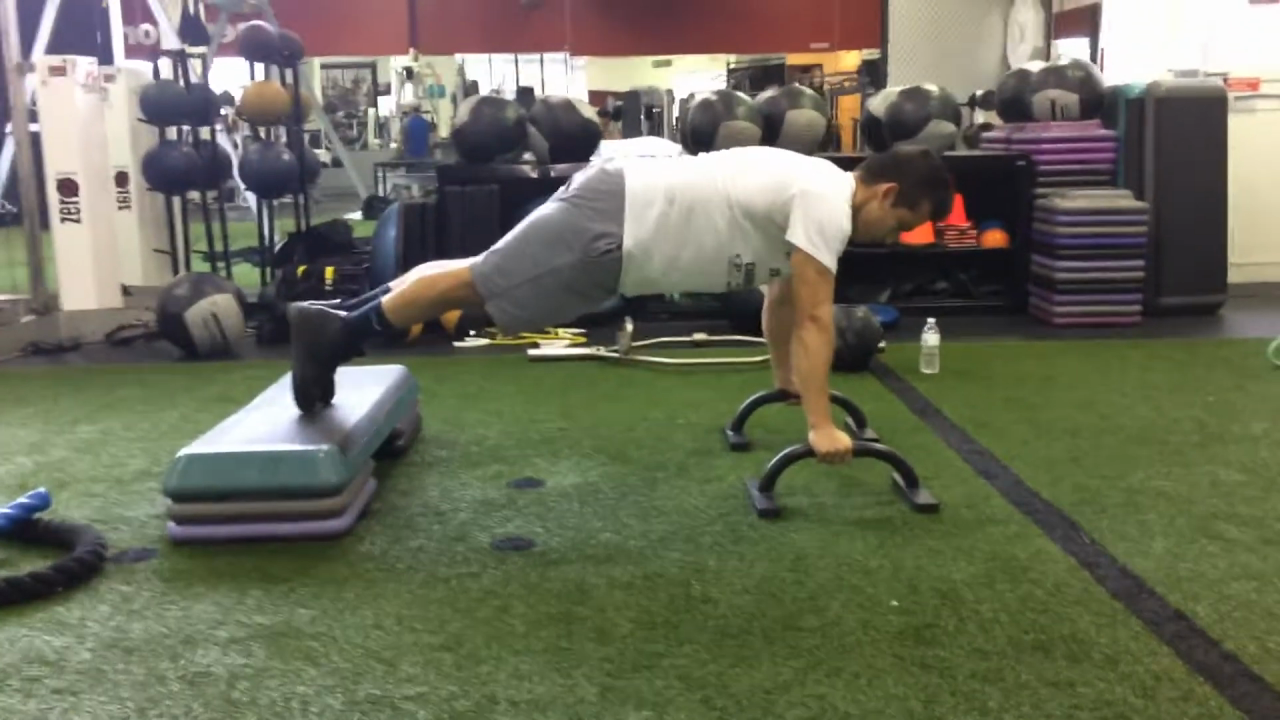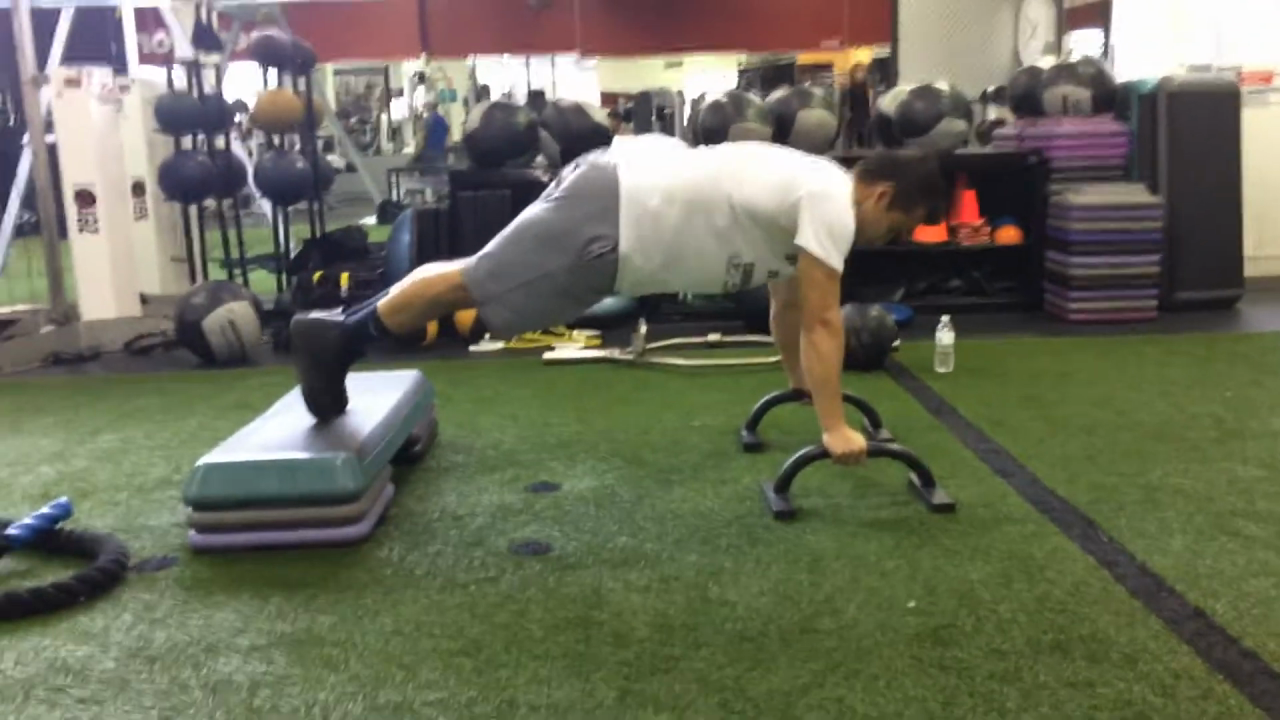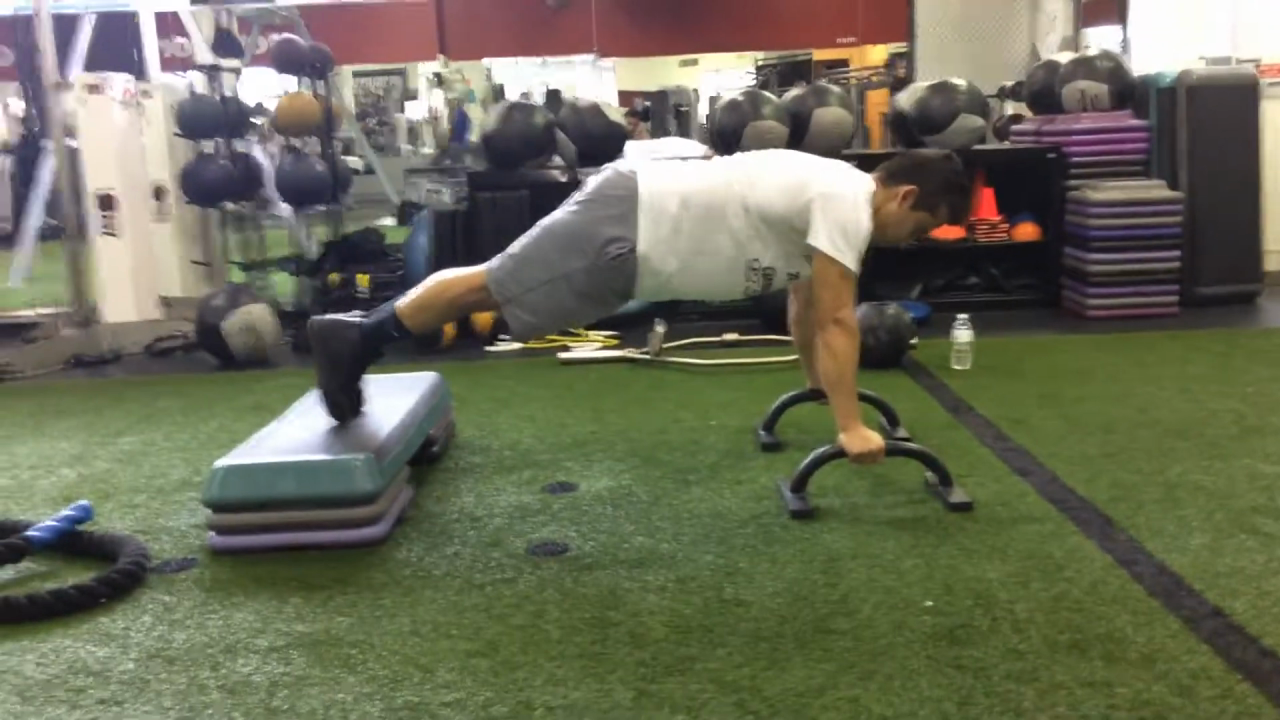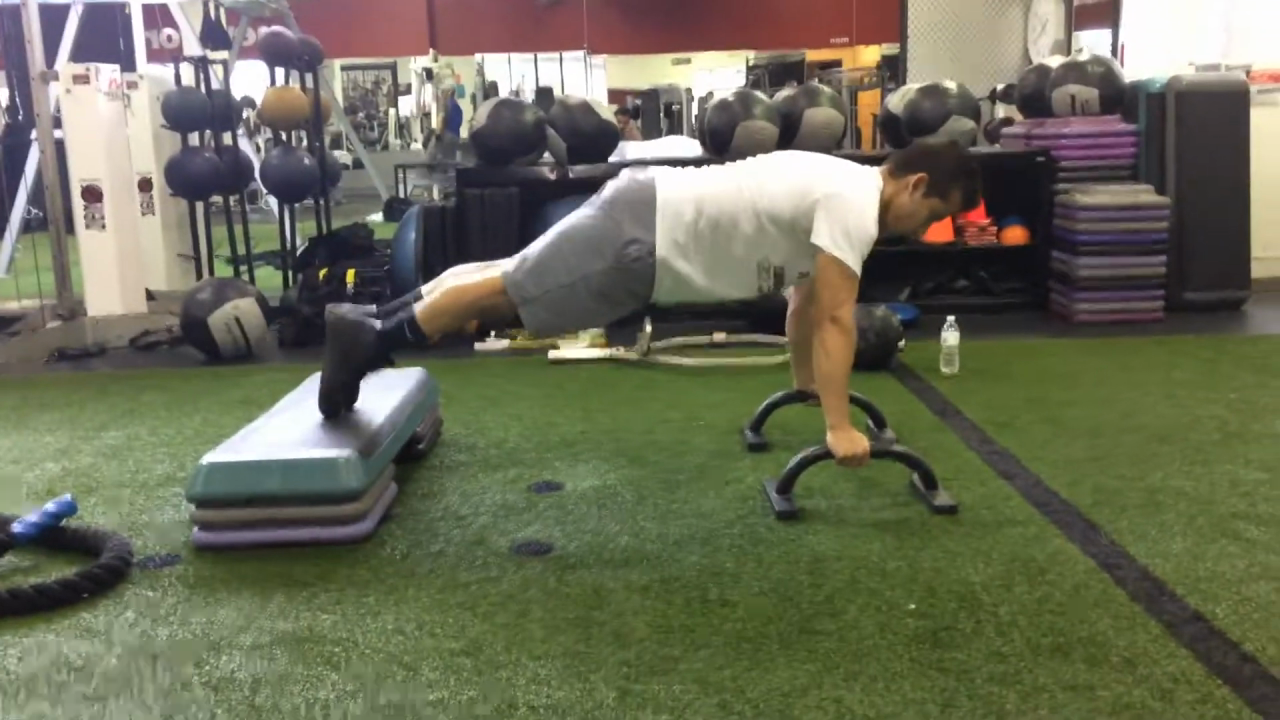
dt=0.3s
person 1, frame 1
left shoulder: (813, 192)
right shoulder: (829, 205)
left elbow: (783, 299)
right elbow: (814, 318)
left wrist: (786, 379)
right wrist: (820, 424)
left hip: (620, 207)
right hip: (611, 225)
left knee: (477, 277)
right knee: (475, 283)
left ankle: (344, 317)
right ankle: (336, 330)
person 1, frame 2
left shoulder: (812, 193)
right shoulder: (833, 206)
left elbow: (787, 301)
right elbow: (823, 320)
left wrist: (798, 381)
right wrist: (834, 426)
left hip: (614, 193)
right hip: (610, 220)
left knee: (474, 278)
right knee: (471, 286)
left ankle: (343, 329)
right ankle: (337, 337)
person 1, frame 3
left shoulder: (832, 195)
right shoulder: (850, 206)
left elbow: (806, 304)
right elbow: (837, 320)
left wrist: (815, 383)
right wrist: (850, 425)
left hip: (636, 212)
right hip: (628, 226)
left knee: (495, 282)
right knee: (491, 287)
left ankle: (363, 331)
right ankle: (354, 340)
person 1, frame 4
left shoulder: (844, 191)
right shoulder: (855, 203)
left elbow: (807, 300)
right elbow: (835, 319)
left wrist: (805, 382)
right wrist: (840, 427)
left hip: (647, 217)
right hip: (643, 233)
left knee: (507, 280)
right knee: (506, 292)
left ankle: (376, 321)
right ankle: (369, 339)
